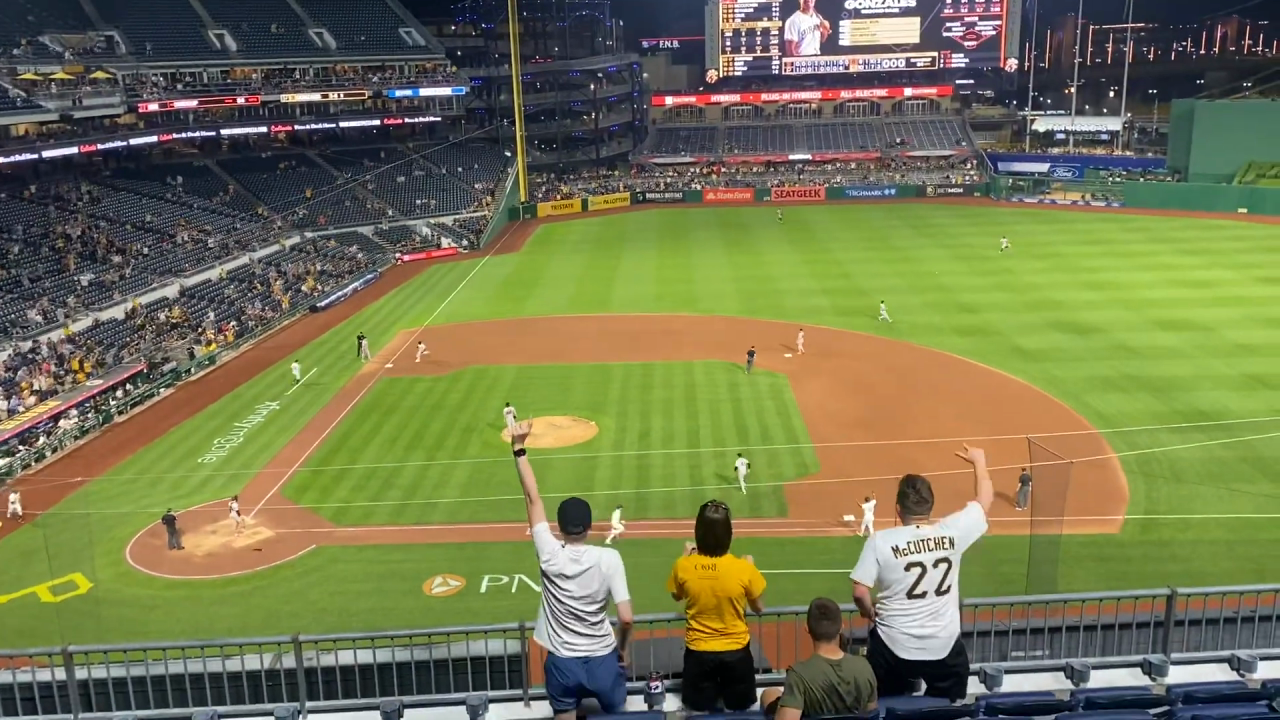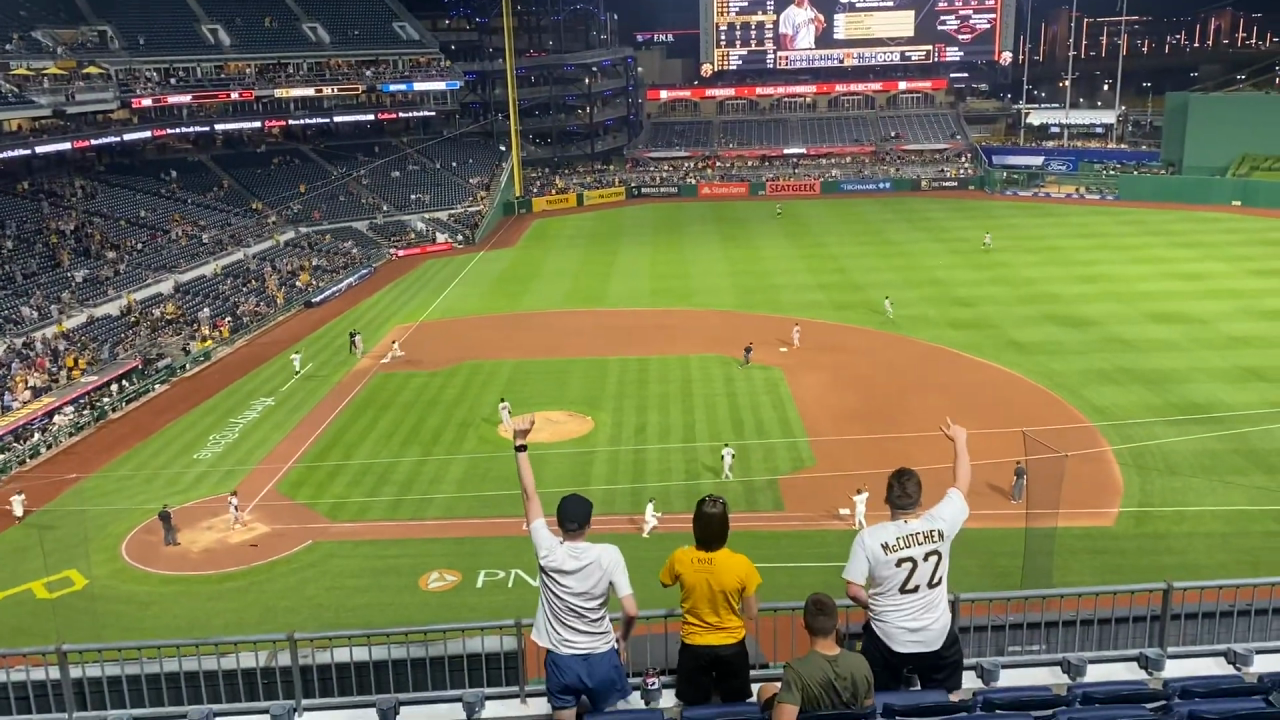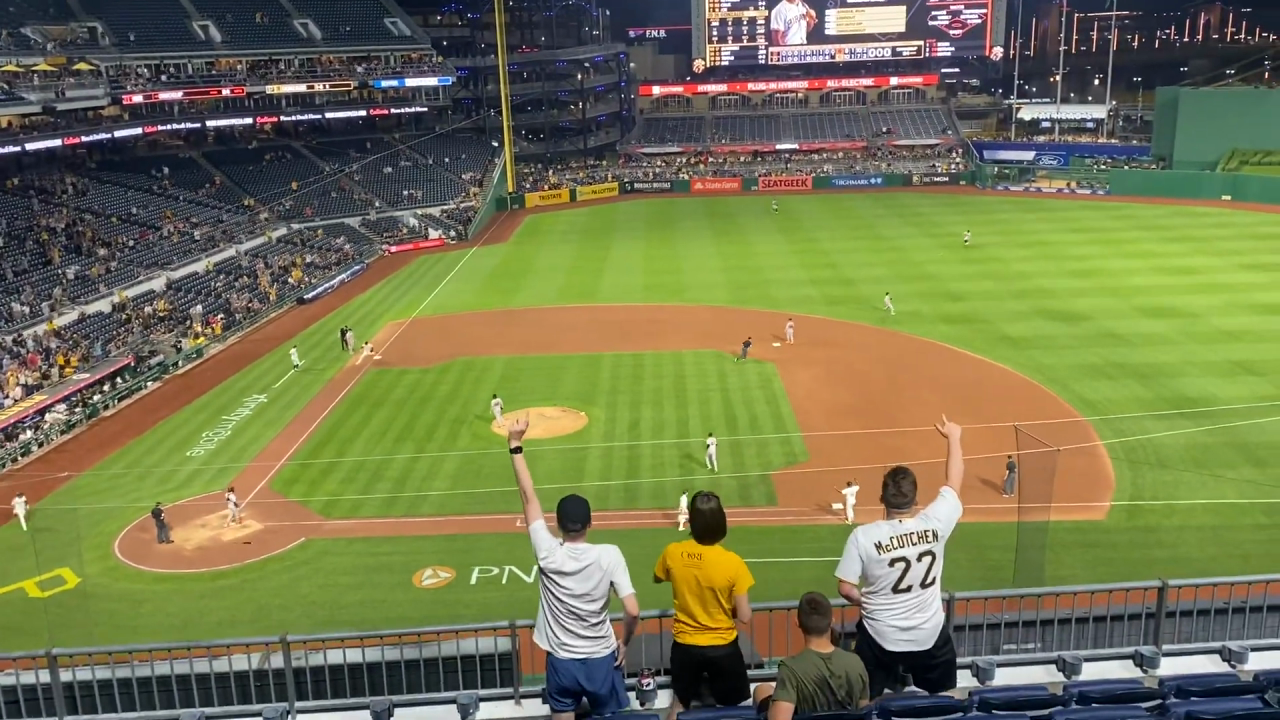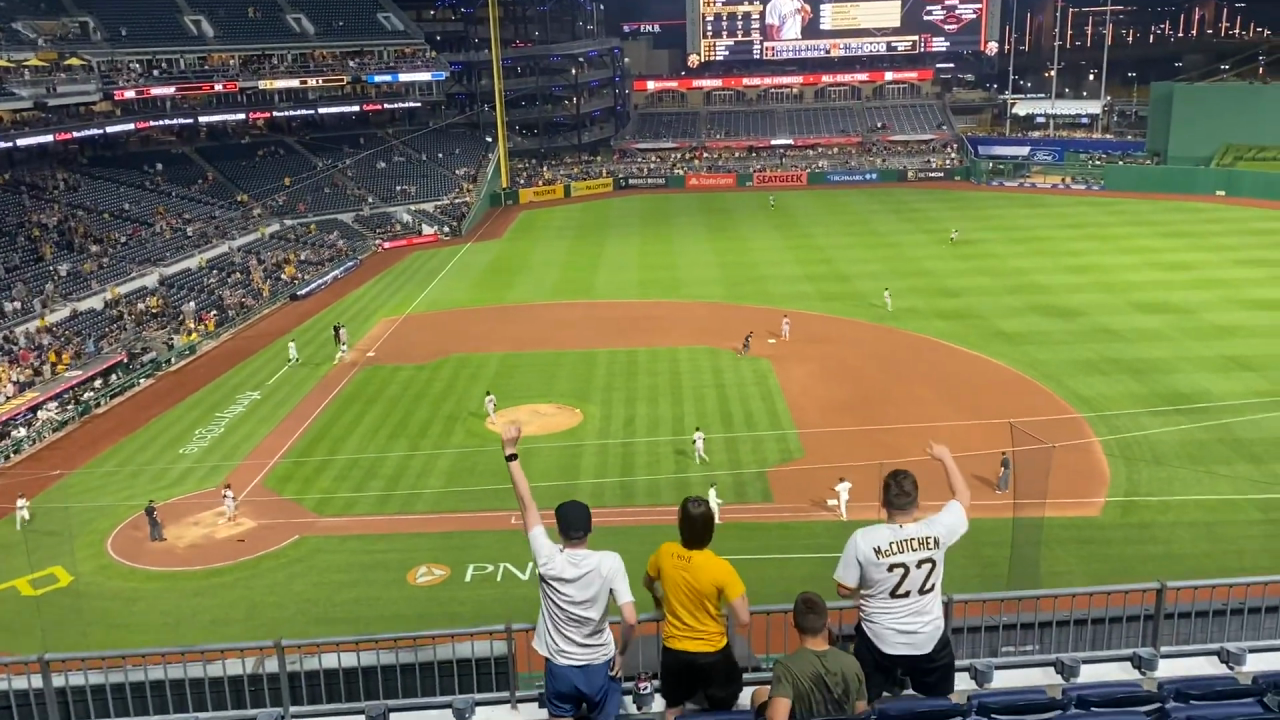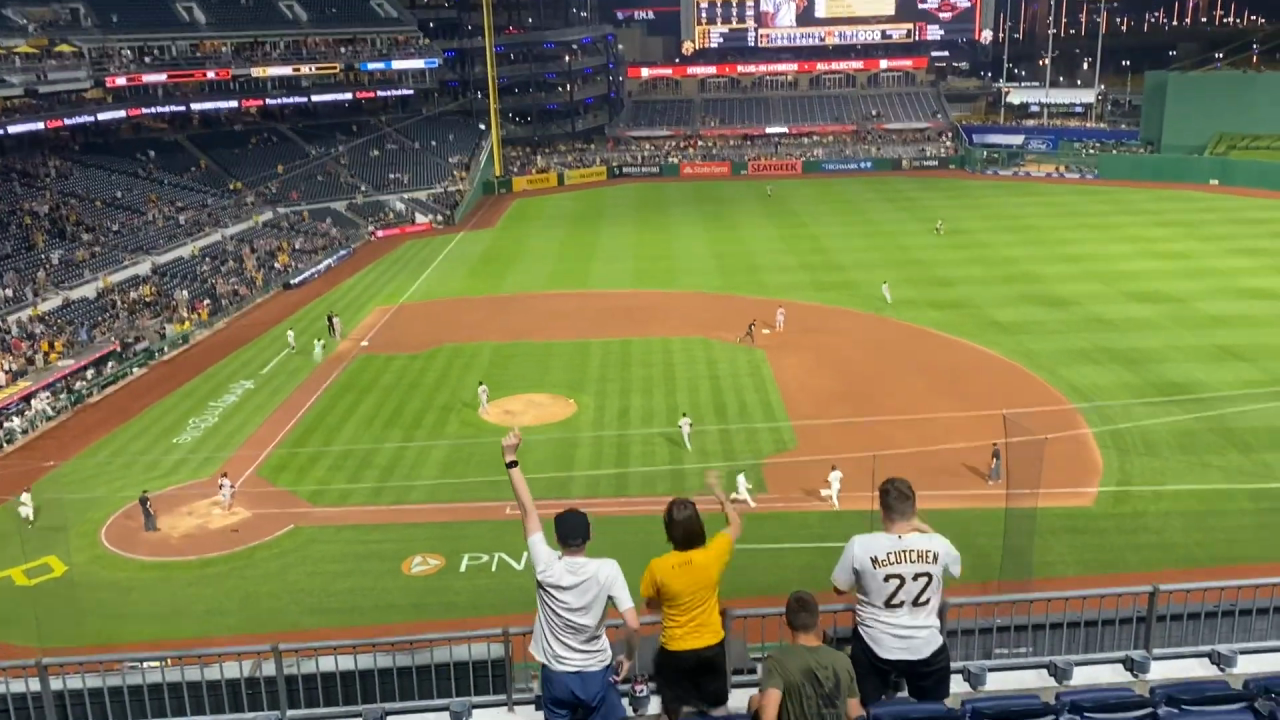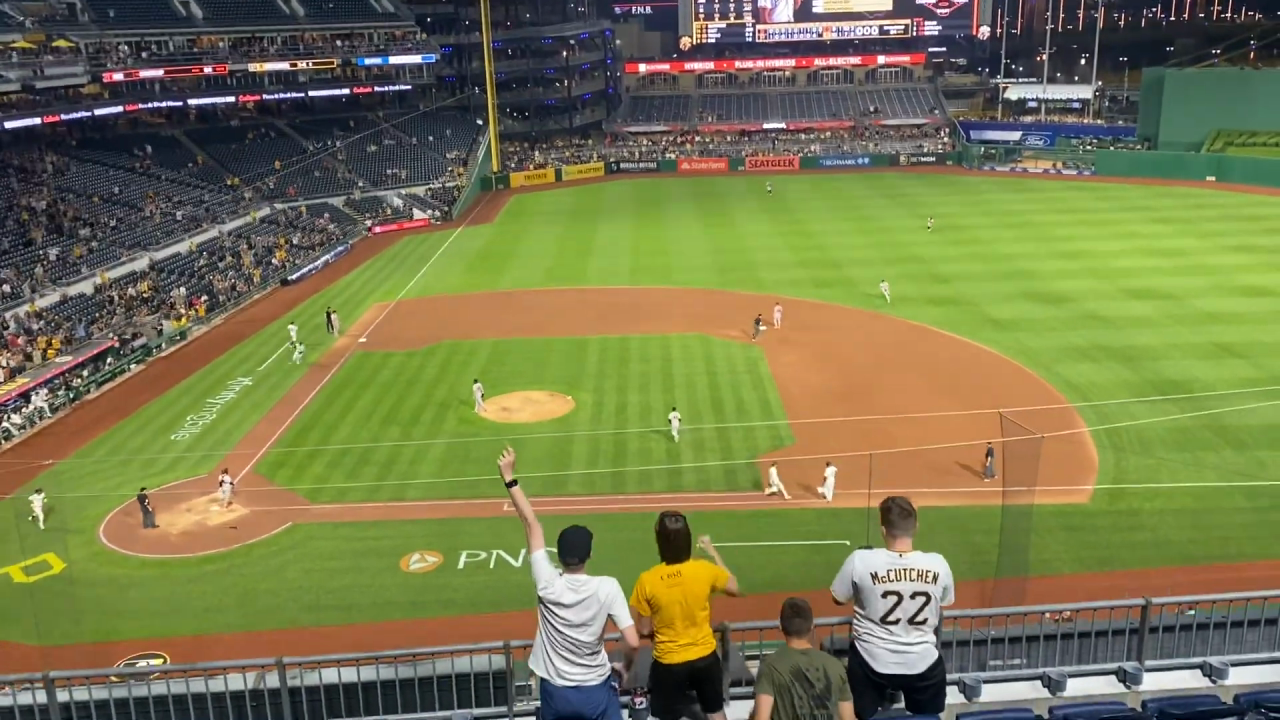
dt=0.2s
person 1, frame 1
left shoulder: (549, 555)
right shoulder: (609, 558)
left elbow: (533, 499)
right elbow: (626, 618)
left wrist: (519, 447)
right wrist: (622, 646)
left hip: (562, 661)
right hip: (603, 658)
person 1, frame 2
left shoulder: (548, 552)
right shoulder: (609, 554)
left elbow: (530, 495)
right elbow: (631, 611)
left wrist: (520, 443)
right wrist: (623, 637)
left hip: (562, 659)
right hip: (602, 656)
person 1, frame 3
left shoulder: (547, 553)
right shoulder: (609, 555)
left elbow: (528, 497)
right elbow: (633, 611)
left wrist: (515, 445)
right wrist: (624, 642)
left hip: (562, 662)
right hip: (601, 659)
person 1, frame 4
left shoulder: (548, 560)
right shoulder: (609, 562)
left elbow: (527, 504)
right elbow: (630, 619)
left wrist: (511, 452)
right wrist: (621, 652)
left hip: (560, 668)
right hip: (600, 666)
person 1, frame 5
left shoulder: (546, 567)
right shoulder: (607, 570)
left elbow: (527, 509)
right elbow: (633, 624)
left wrist: (511, 459)
right wrist: (628, 657)
left hip: (557, 674)
right hip: (597, 673)
person 1, frame 6
left shoulder: (547, 584)
right shoulder: (607, 587)
left elbow: (531, 525)
right elbow: (632, 642)
left wrist: (509, 477)
right wrist: (625, 666)
left hip: (557, 690)
right hip: (596, 688)
person 2, frame 1
left shoulder: (880, 542)
right shoulder: (952, 532)
left elbow: (860, 593)
right elbow: (985, 499)
left wrist: (870, 612)
right wrist: (978, 460)
left hip: (893, 646)
right hip: (944, 647)
person 2, frame 2
left shoulder: (869, 537)
right shoulder: (940, 524)
left elbow: (853, 591)
right elbow: (962, 483)
right wrist: (959, 438)
left hip: (887, 640)
right hip: (937, 639)
person 2, frame 3
left shoulder: (863, 536)
right shoulder: (935, 524)
left elbow: (846, 589)
right elbow: (954, 482)
right wrist: (953, 437)
left hip: (880, 638)
right hip: (930, 637)
person 2, frame 4
left shoulder: (862, 538)
right shoulder: (937, 530)
left elbow: (844, 590)
right elbow: (963, 498)
right wrist: (945, 458)
left hip: (879, 642)
right hip: (929, 642)
person 2, frame 5
left shoulder: (859, 545)
right shoulder: (936, 545)
left elbow: (840, 589)
right elbow: (955, 570)
left hip: (875, 648)
right hip: (927, 649)
person 2, frame 6
left shoulder: (860, 560)
right shoulder: (938, 564)
left elbow: (839, 599)
right elbow: (945, 603)
left hip: (871, 662)
right hip: (923, 664)
person 3, frame 1
left shoulder: (683, 566)
right shoulder: (744, 569)
right elbow: (758, 608)
left hip: (698, 653)
right hip: (736, 652)
left knee: (698, 714)
right knee: (738, 713)
person 3, frame 2
left shoulder: (680, 559)
right shoulder: (741, 564)
left elbow: (665, 583)
right elbow: (751, 613)
left hip: (694, 647)
right hip: (731, 647)
person 3, frame 3
left shoulder: (673, 553)
right shoulder: (732, 562)
left elbow: (658, 578)
right elbow: (745, 617)
left hip: (684, 646)
right hip: (723, 647)
person 3, frame 4
left shoulder: (664, 554)
right shoulder: (720, 568)
left elbow: (648, 583)
right elbow: (744, 621)
right wrist: (742, 598)
left hip: (674, 651)
right hip: (712, 652)
person 3, frame 5
left shoulder: (657, 567)
right shoulder: (713, 555)
left elbow: (651, 605)
right elbow: (735, 525)
right wrist: (719, 492)
left hip: (675, 651)
right hip: (711, 648)
person 3, frame 6
left shoulder: (647, 580)
right shoulder: (704, 570)
left elbow: (643, 630)
right elbow: (734, 589)
right wrist: (713, 553)
left hip: (668, 664)
right hip: (705, 658)
